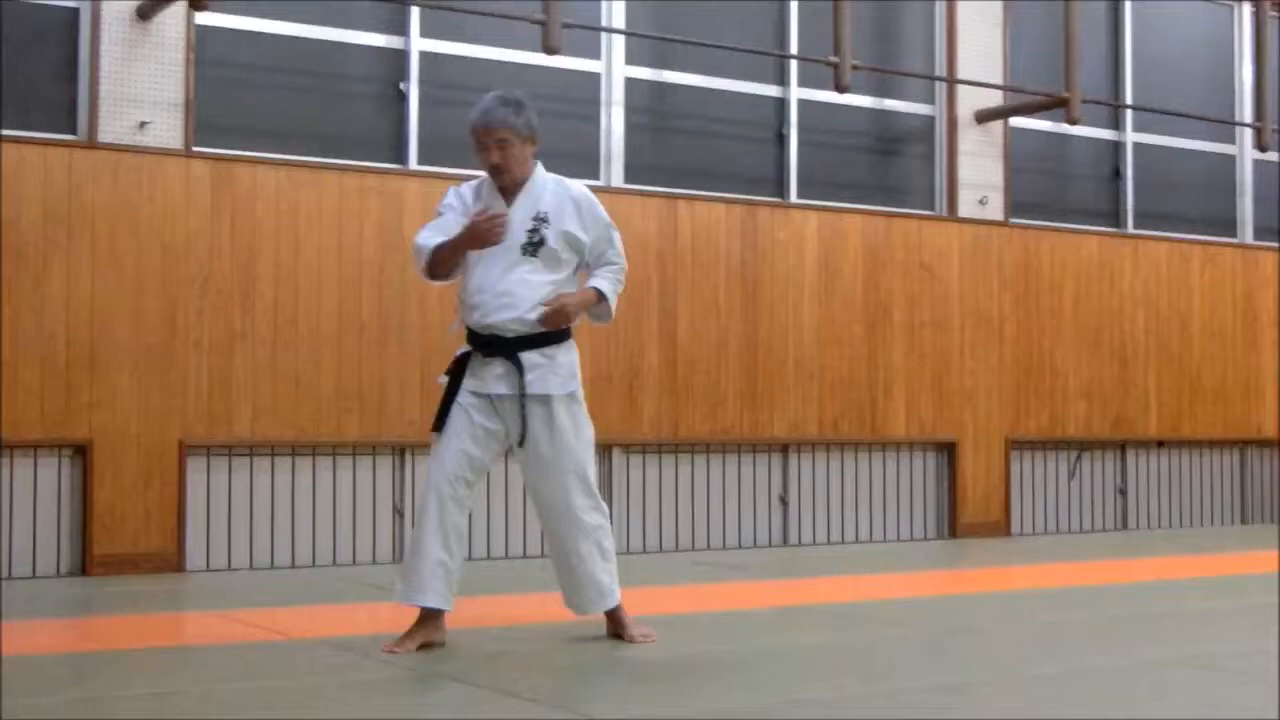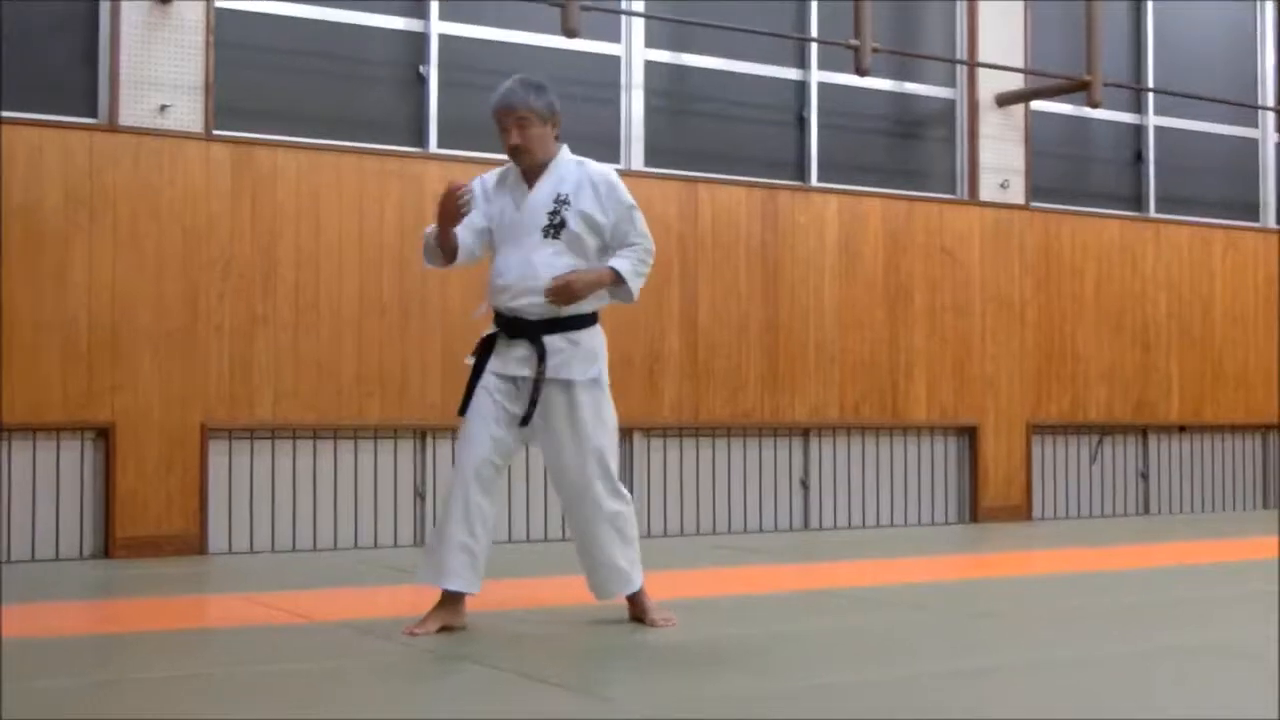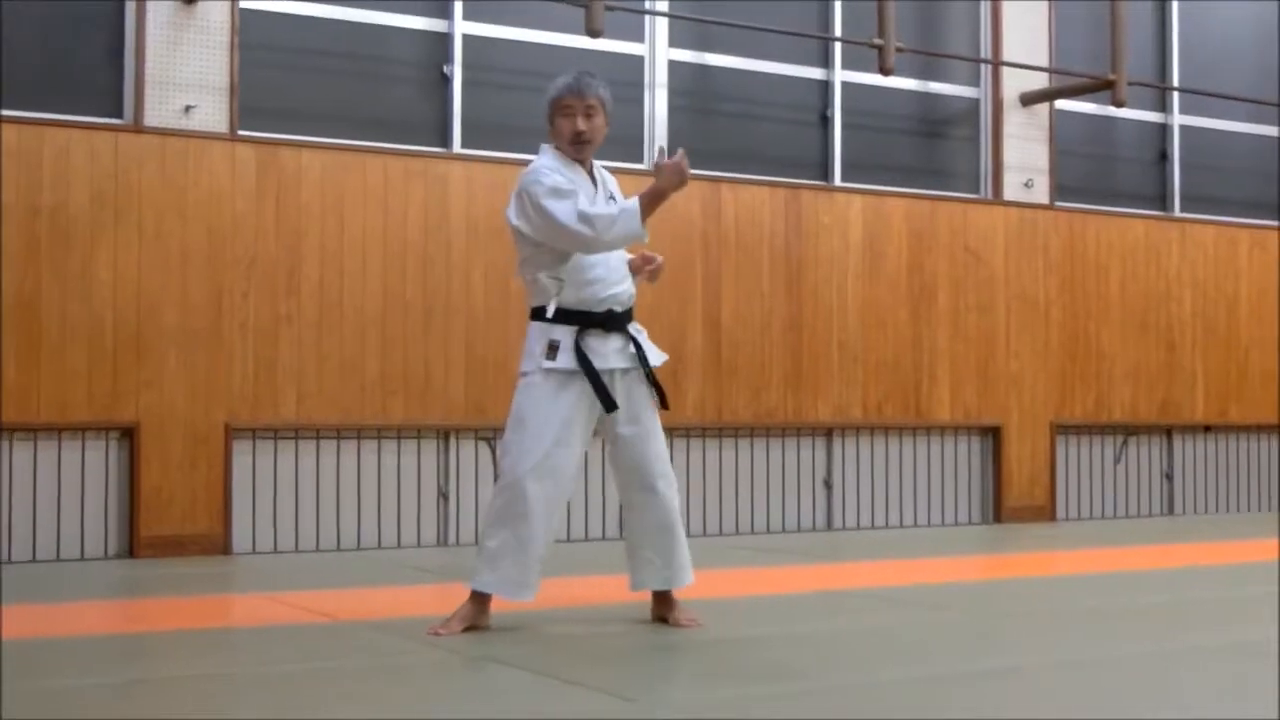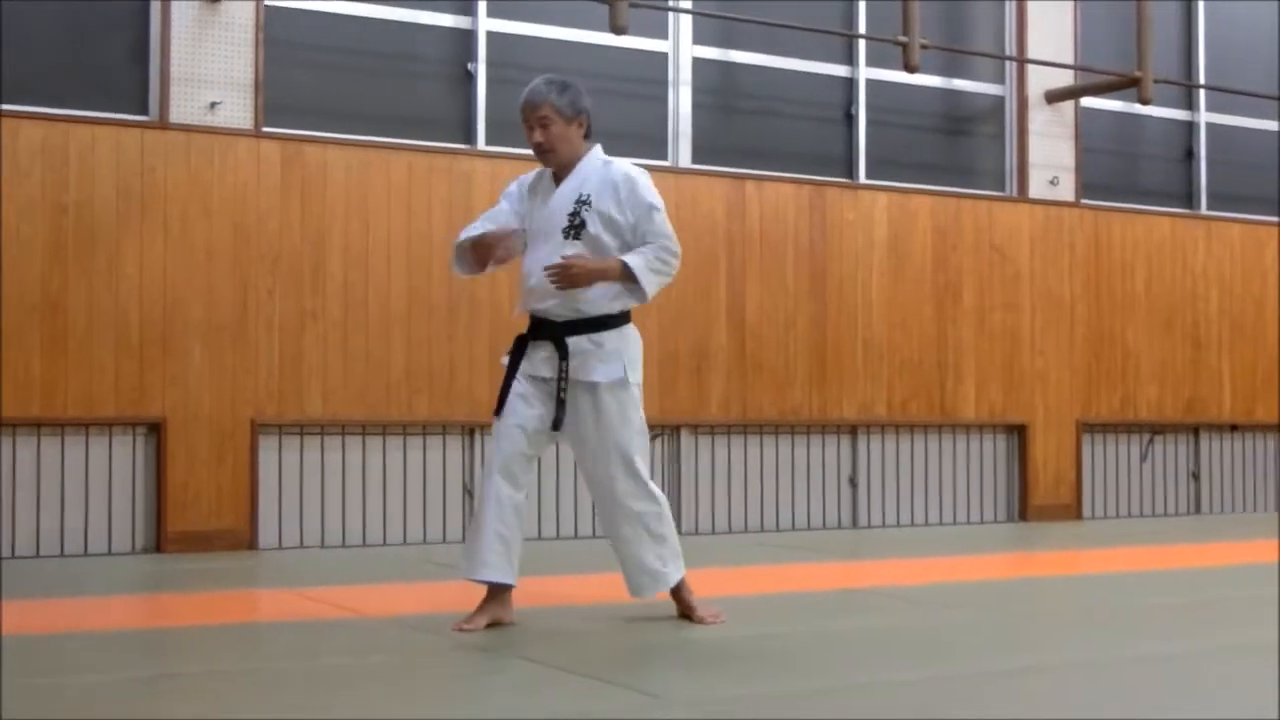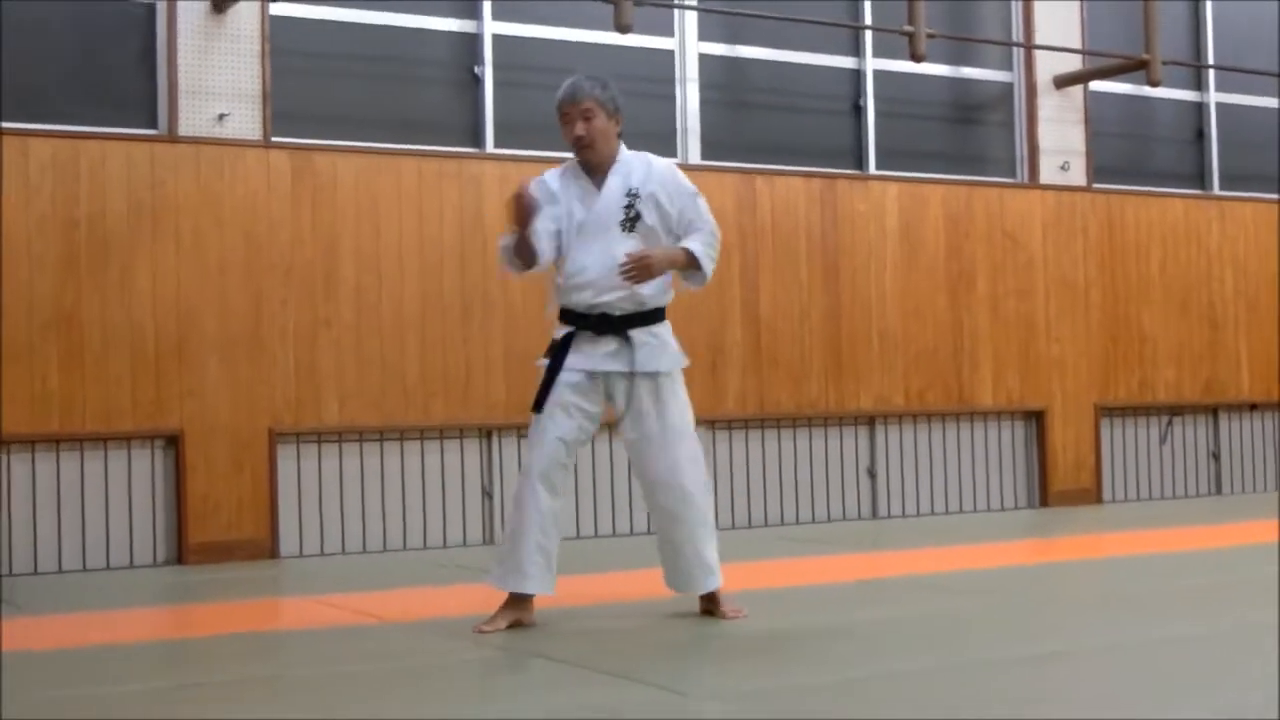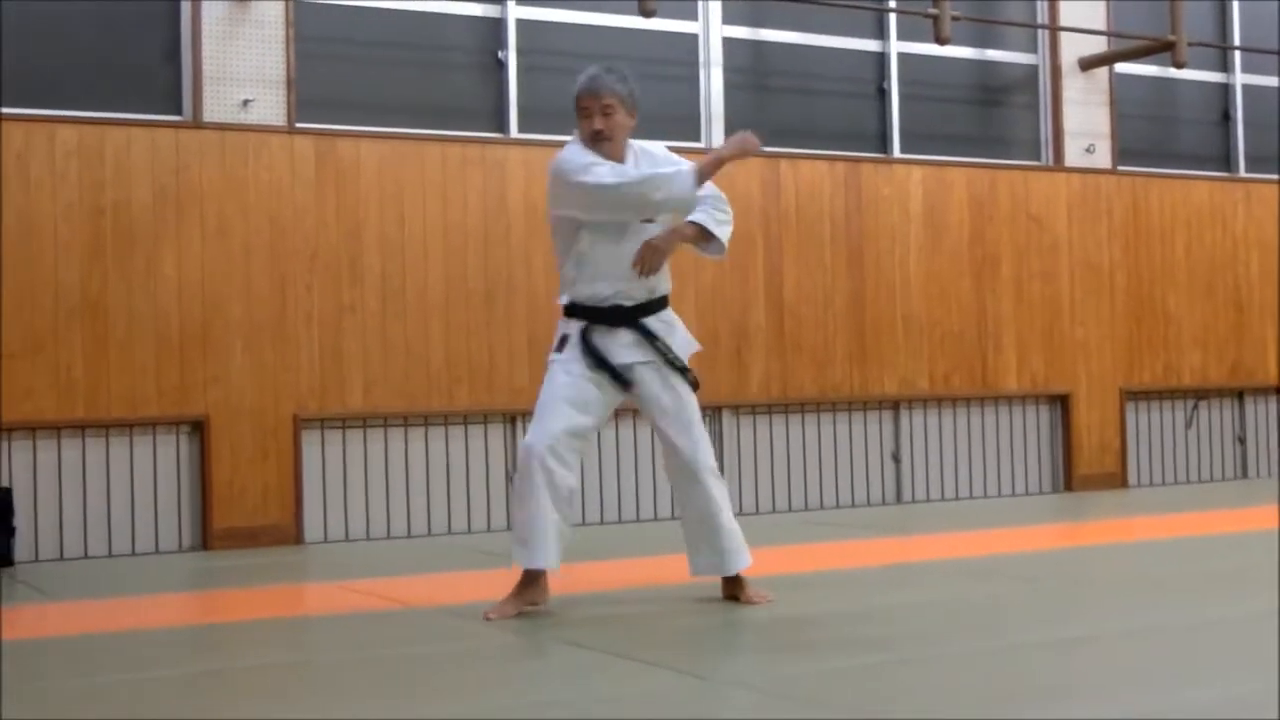
dt=0.5s
person 1, frame 1
left shoulder: (572, 198)
right shoulder: (464, 199)
left elbow: (612, 267)
right elbow: (433, 266)
left wrist: (581, 299)
right wrist: (465, 243)
left hip: (546, 368)
right hip: (480, 367)
left knee: (570, 493)
right knee: (445, 485)
left ankle: (613, 611)
right ankle: (430, 619)
person 1, frame 2
left shoulder: (596, 180)
right shoulder: (491, 187)
left elbow: (639, 250)
right elbow: (450, 253)
left wrist: (592, 279)
right wrist: (445, 225)
left hip: (572, 350)
right hip: (507, 349)
left knee: (590, 477)
right knee: (473, 467)
left ankle: (635, 595)
right ankle: (452, 601)
person 1, frame 3
left shoulder: (604, 180)
right shoulder: (540, 180)
right elbow: (593, 232)
left wrist: (639, 265)
right wrist: (658, 190)
left hip: (621, 343)
right hip: (561, 348)
left knee: (650, 473)
right knee: (535, 472)
left ankle: (663, 595)
right ankle: (481, 599)
person 1, frame 4
left shoulder: (623, 180)
right shoulder: (525, 189)
left elbow: (663, 254)
right elbow: (474, 248)
left wrist: (602, 269)
right wrist: (480, 244)
left hip: (601, 350)
right hip: (540, 350)
left knee: (621, 481)
right knee: (505, 464)
left ankle: (678, 590)
right ankle: (498, 596)
person 1, frame 5
left shoulder: (659, 175)
right shoulder: (551, 186)
left elbow: (706, 235)
right elbow: (527, 259)
left wrist: (671, 257)
right wrist: (522, 228)
left hip: (645, 344)
right hip: (577, 346)
left knee: (674, 471)
right knee: (542, 467)
left ankle: (707, 589)
right ankle: (519, 598)
person 1, frame 6
left shoulder: (655, 158)
right shoulder: (570, 167)
left elbow: (714, 207)
right elbow: (648, 192)
left wrist: (677, 234)
right wrist: (721, 156)
left hip: (652, 334)
right hip: (588, 340)
left knee: (692, 455)
right knee: (544, 450)
left ankle: (731, 574)
right ankle: (533, 580)
